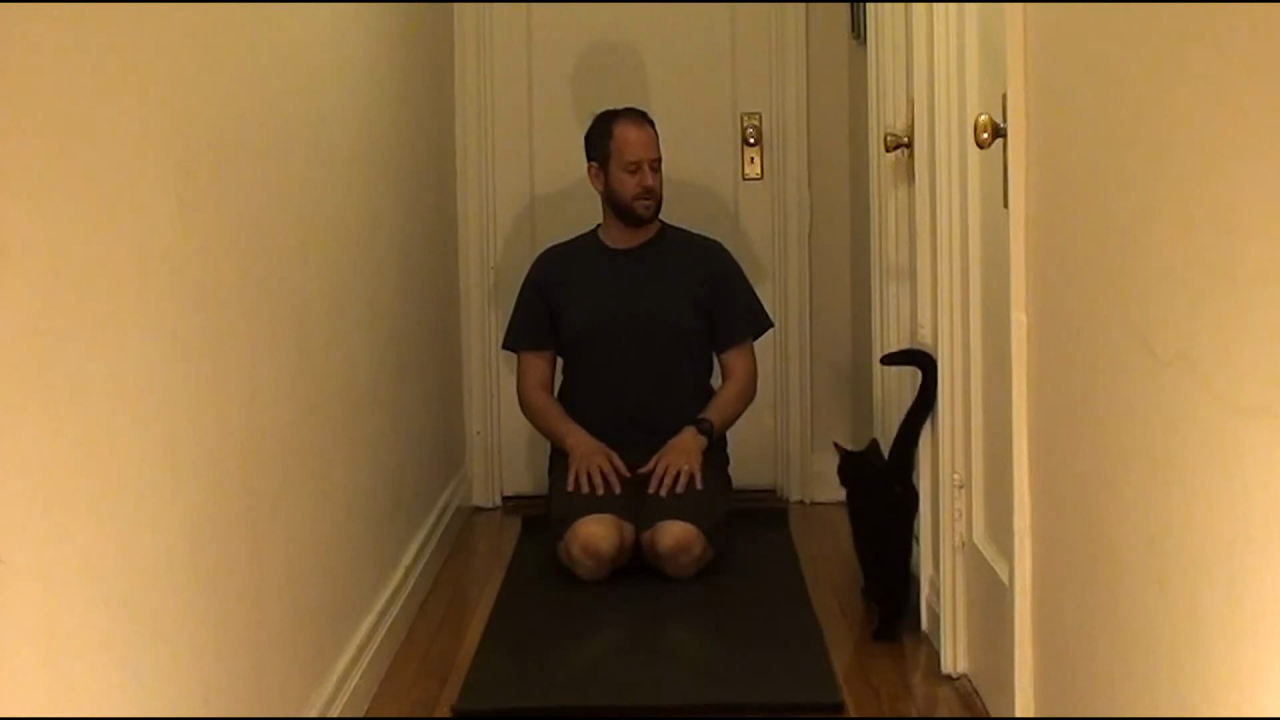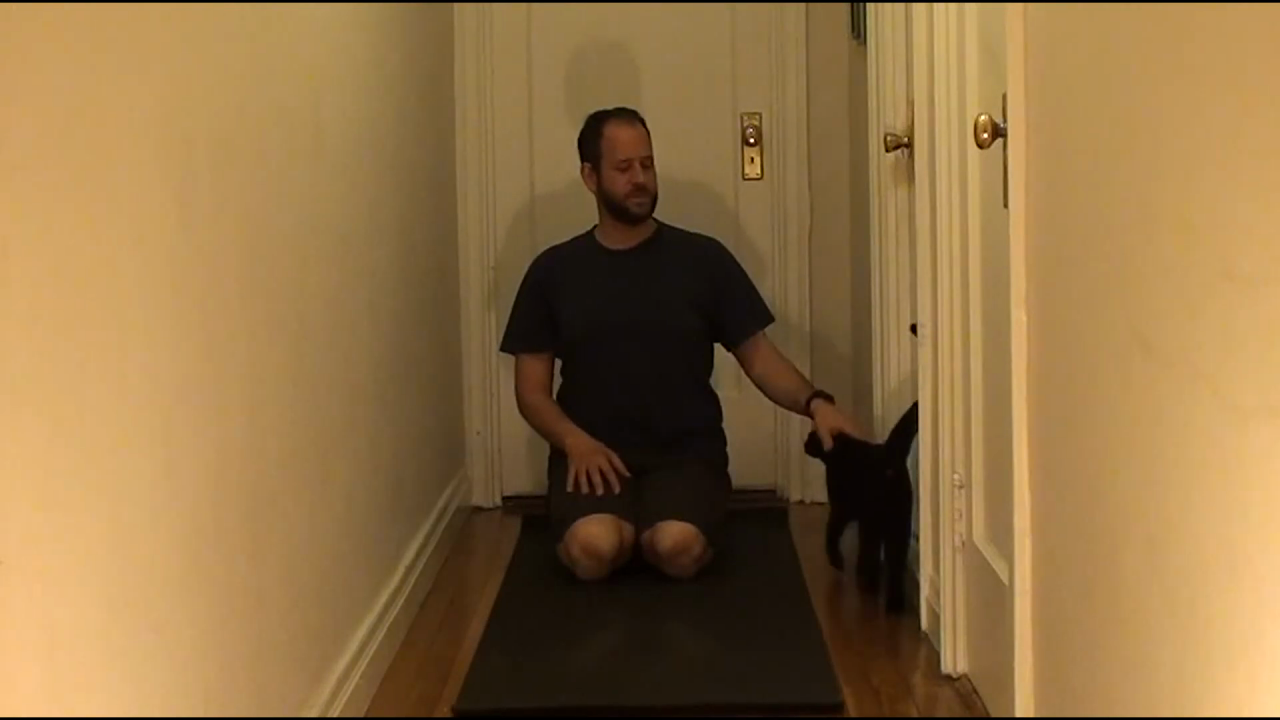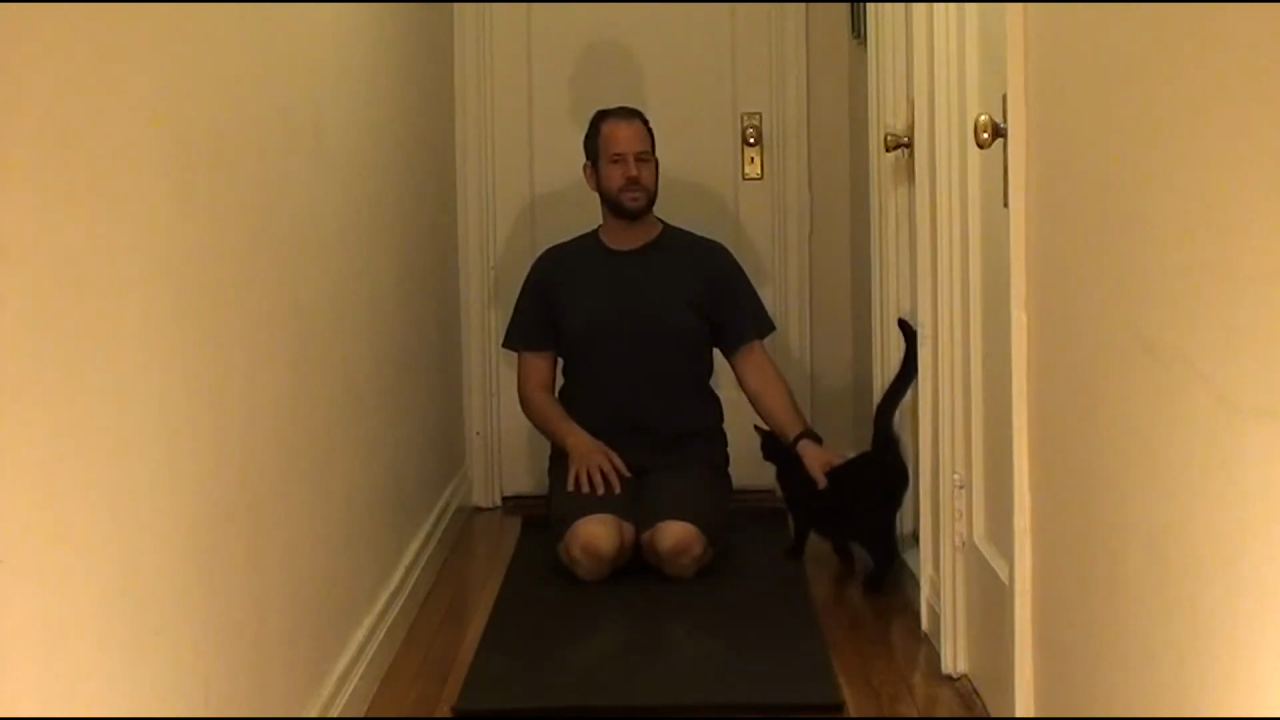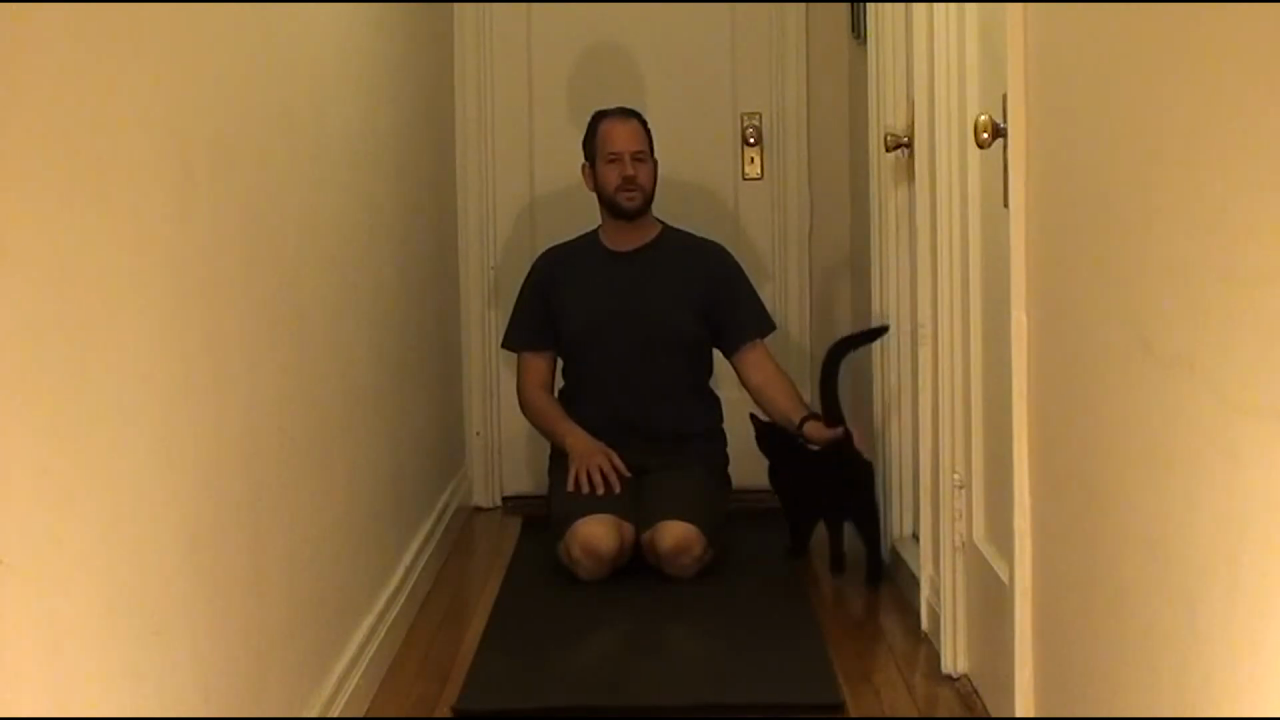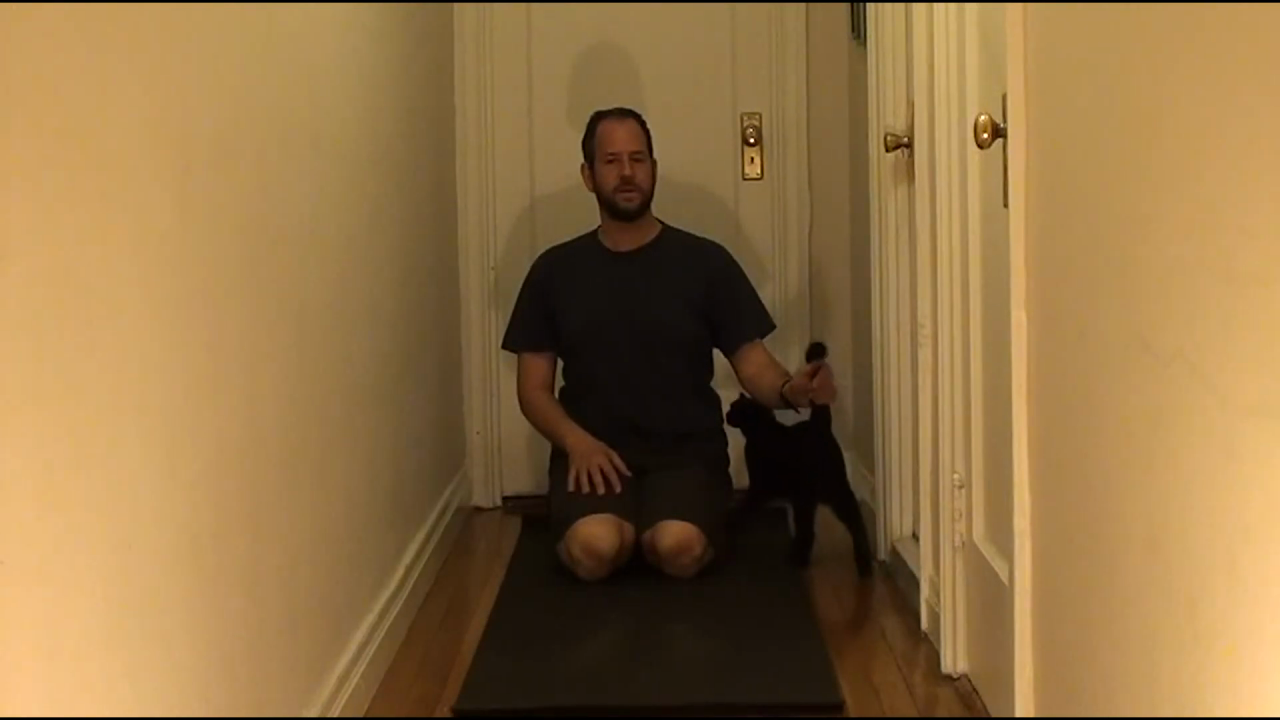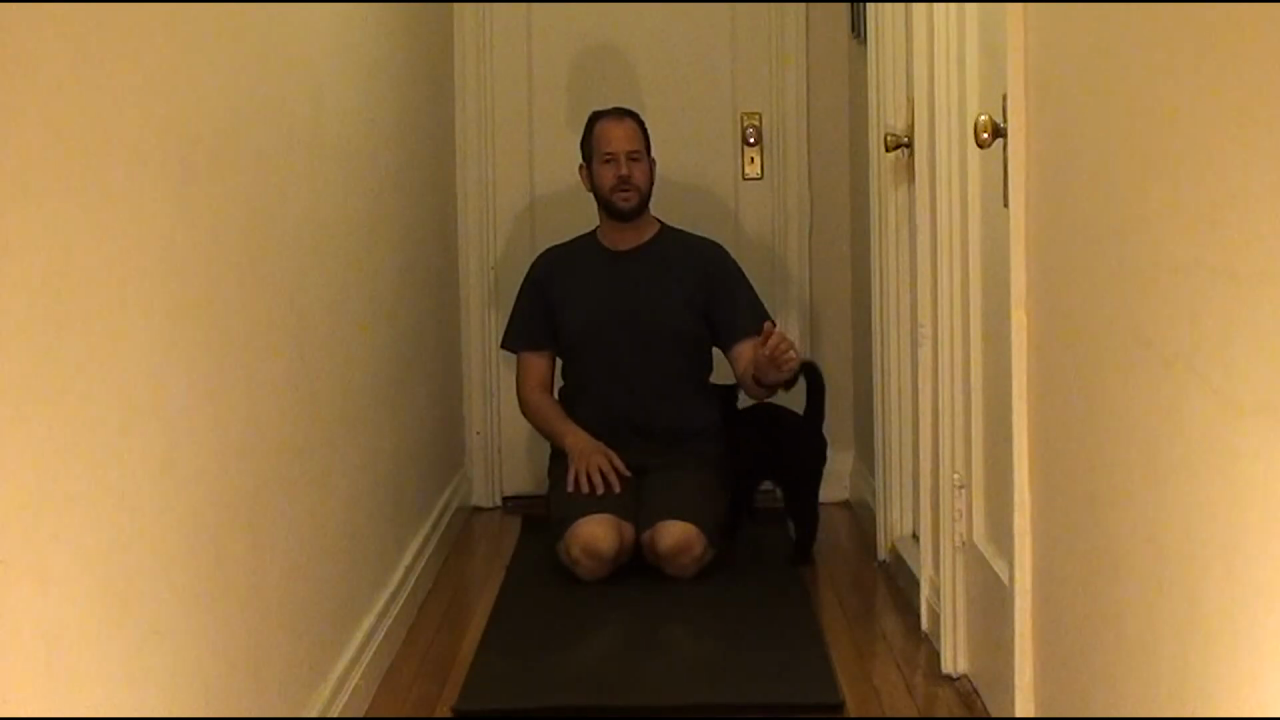
dt=0.5s
person 1, frame 1
left shoulder: (706, 260)
right shoulder: (556, 269)
left elbow: (741, 375)
right elbow: (533, 388)
left wrist: (698, 434)
right wrist: (577, 442)
left hip: (684, 447)
right hip: (593, 450)
left knee: (677, 547)
right knee: (592, 549)
left ankle: (653, 529)
right ankle: (624, 527)
person 1, frame 2
left shoulder: (703, 258)
right shoulder: (553, 271)
left elbow: (759, 357)
right elbow: (531, 390)
left wrist: (814, 402)
right wrist: (575, 441)
left hip: (687, 449)
right hip: (593, 451)
left knee: (678, 548)
right knee: (593, 548)
left ankle: (646, 526)
right ankle: (626, 527)
person 1, frame 3
left shoulder: (707, 261)
right shoulder: (556, 269)
left elbow: (753, 366)
right elbow: (534, 388)
left wrist: (803, 440)
right wrist: (576, 441)
left hip: (687, 450)
right hip: (593, 450)
left knee: (677, 548)
right knee: (593, 550)
left ankle: (666, 524)
right ankle: (621, 528)
person 1, frame 4
left shoulder: (706, 262)
right shoulder: (555, 270)
left elbow: (755, 364)
right elbow: (533, 388)
left wrist: (807, 423)
right wrist: (576, 441)
left hip: (687, 450)
right hip: (593, 450)
left knee: (678, 548)
right knee: (593, 549)
left ankle: (658, 524)
right ankle: (622, 526)
person 1, frame 5
left shoulder: (706, 261)
right shoulder: (555, 270)
left elbow: (753, 364)
right elbow: (533, 389)
left wrist: (791, 390)
right wrist: (576, 441)
left hip: (687, 449)
right hip: (593, 449)
left knee: (679, 549)
right knee: (594, 549)
left ankle: (672, 523)
right ankle: (623, 530)
person 1, frame 6
left shoulder: (704, 260)
right shoulder: (553, 269)
left elbow: (750, 371)
right elbow: (532, 389)
left wrist: (769, 371)
right wrist: (575, 441)
left hip: (686, 448)
right hip: (593, 449)
left knee: (678, 548)
right knee: (593, 550)
left ankle: (649, 529)
right ankle: (631, 526)
